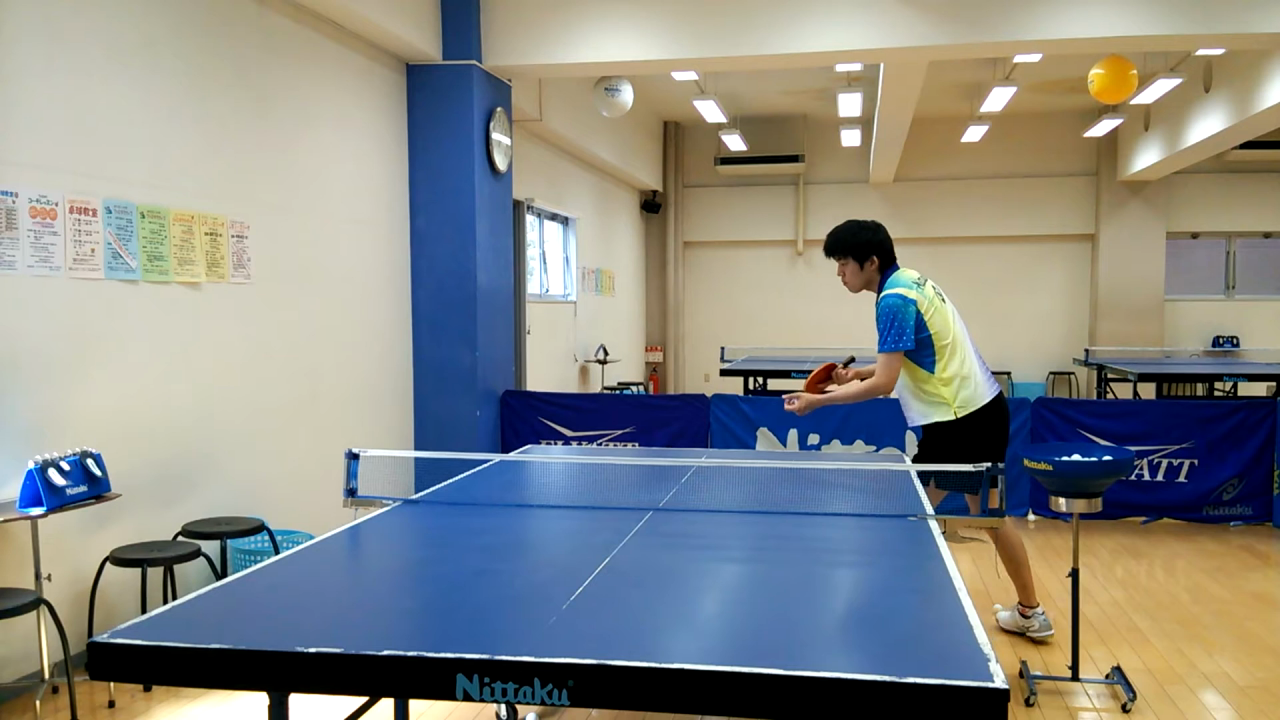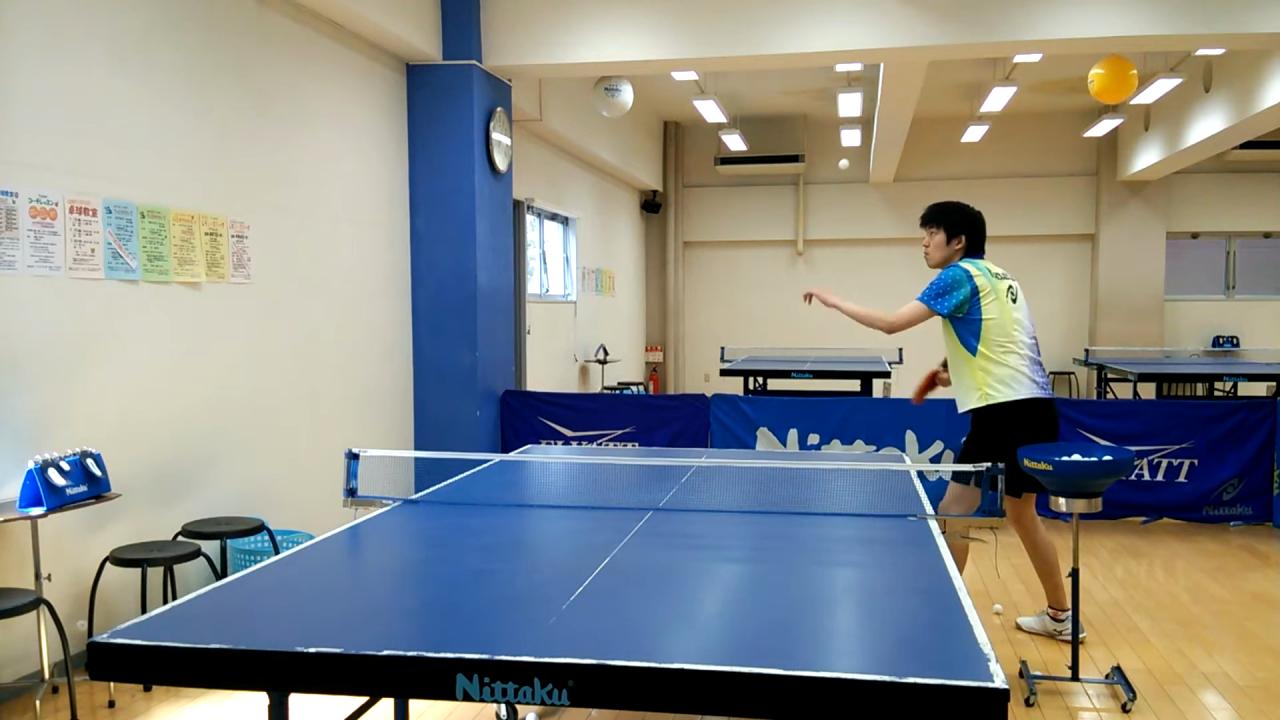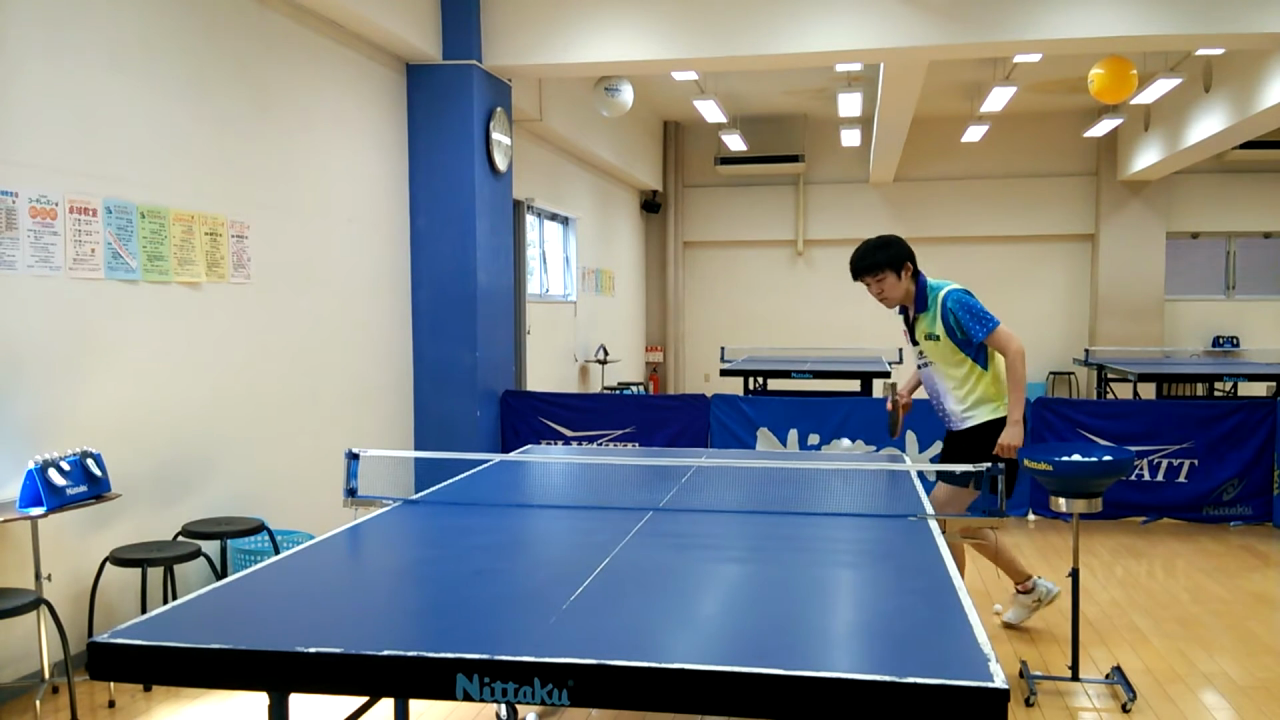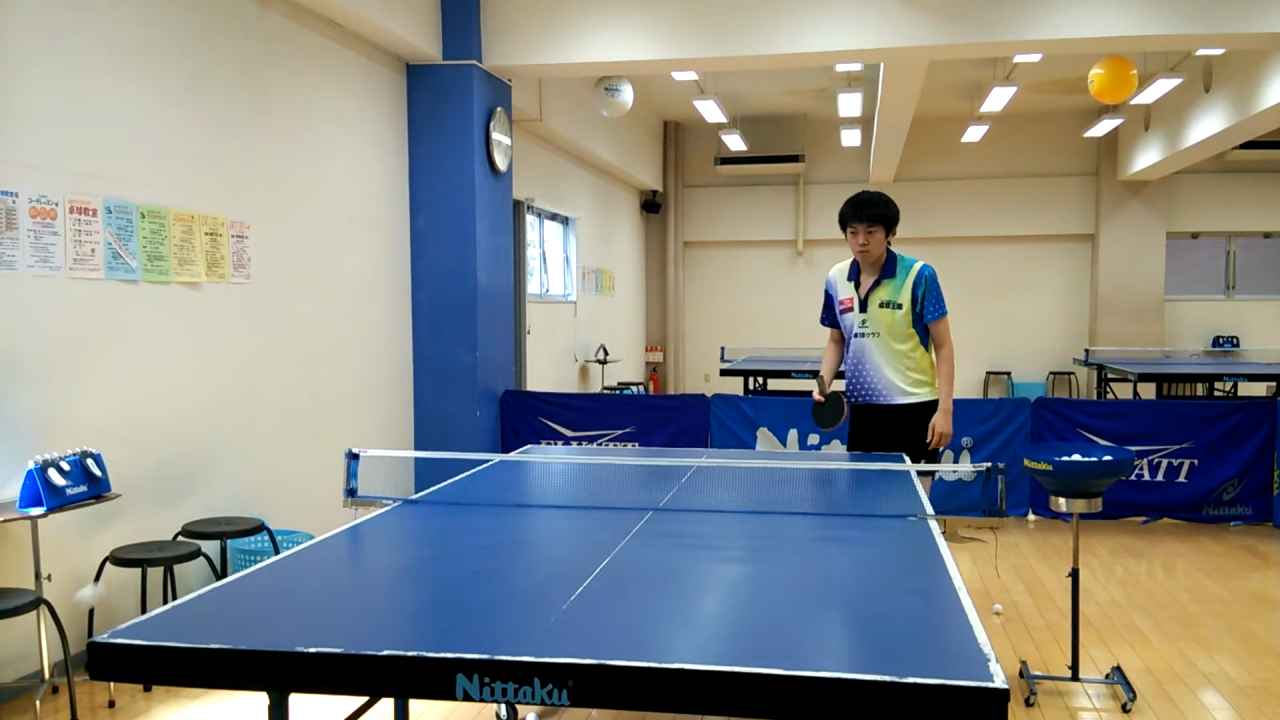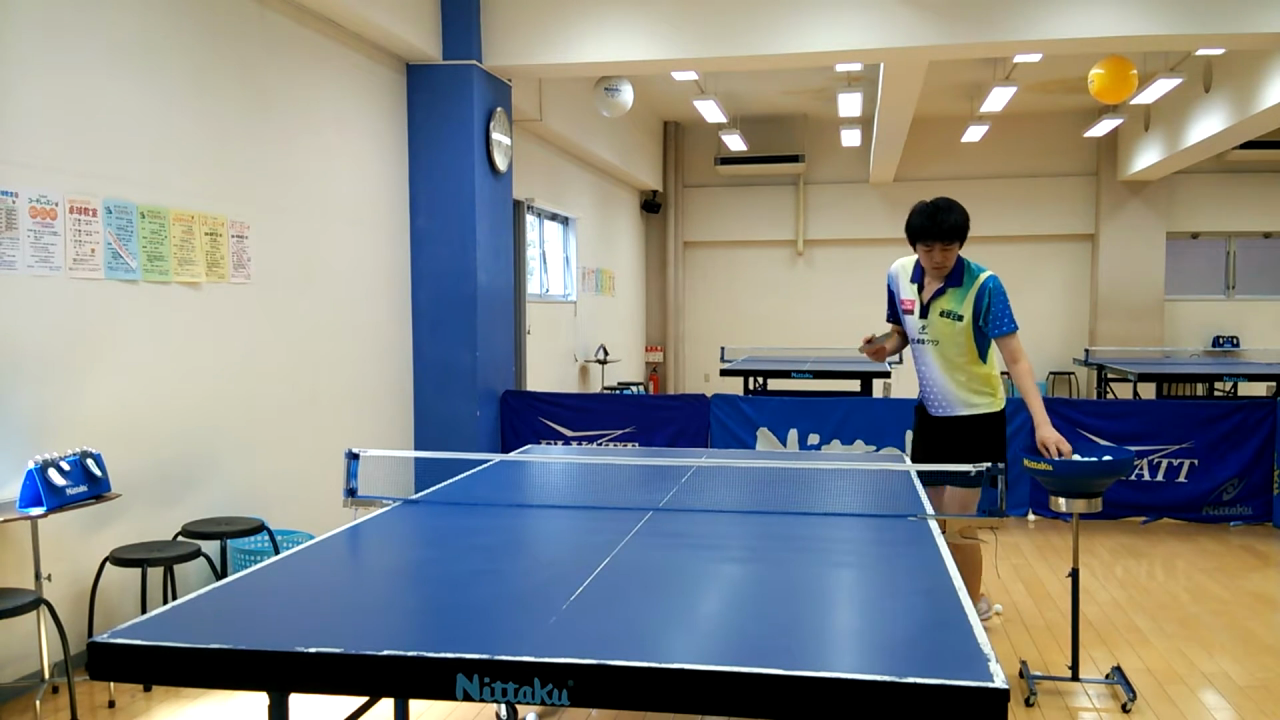
dt=0.7s
person 1, frame 1
left shoulder: (894, 300)
right shoulder: (911, 282)
left elbow: (885, 384)
left wrist: (820, 400)
right wrist: (856, 373)
left hip: (960, 421)
right hip: (985, 409)
right knee: (990, 511)
right ankle: (1030, 612)
person 1, frame 2
left shoulder: (960, 275)
right shoulder: (1000, 279)
left elbow: (894, 322)
left wrist: (833, 300)
right wrist: (960, 371)
left hip: (1002, 414)
right hip: (1037, 408)
left knee: (954, 513)
right knee: (1023, 513)
right ankle: (1060, 614)
person 1, frame 3
left shoulder: (950, 299)
right shoulder: (908, 308)
left elbow: (1013, 350)
left wrist: (1014, 423)
right wrist: (909, 388)
left hip: (990, 424)
right hip: (964, 425)
left knee: (938, 517)
right knee: (953, 518)
right ankle: (1029, 586)
person 1, frame 4
left shoulder: (919, 275)
right shoulder: (836, 279)
left elbow: (943, 346)
left wrist: (945, 409)
right wrist: (824, 382)
left hip: (914, 407)
right hip: (864, 408)
person 1, frame 5
left shoulder: (984, 286)
right shoulder: (898, 274)
left elbow: (1016, 359)
left wrist: (1042, 424)
right wrist: (883, 349)
left hip: (975, 416)
right hip: (929, 413)
left knee: (958, 522)
right knee: (931, 516)
right ankle: (973, 599)
